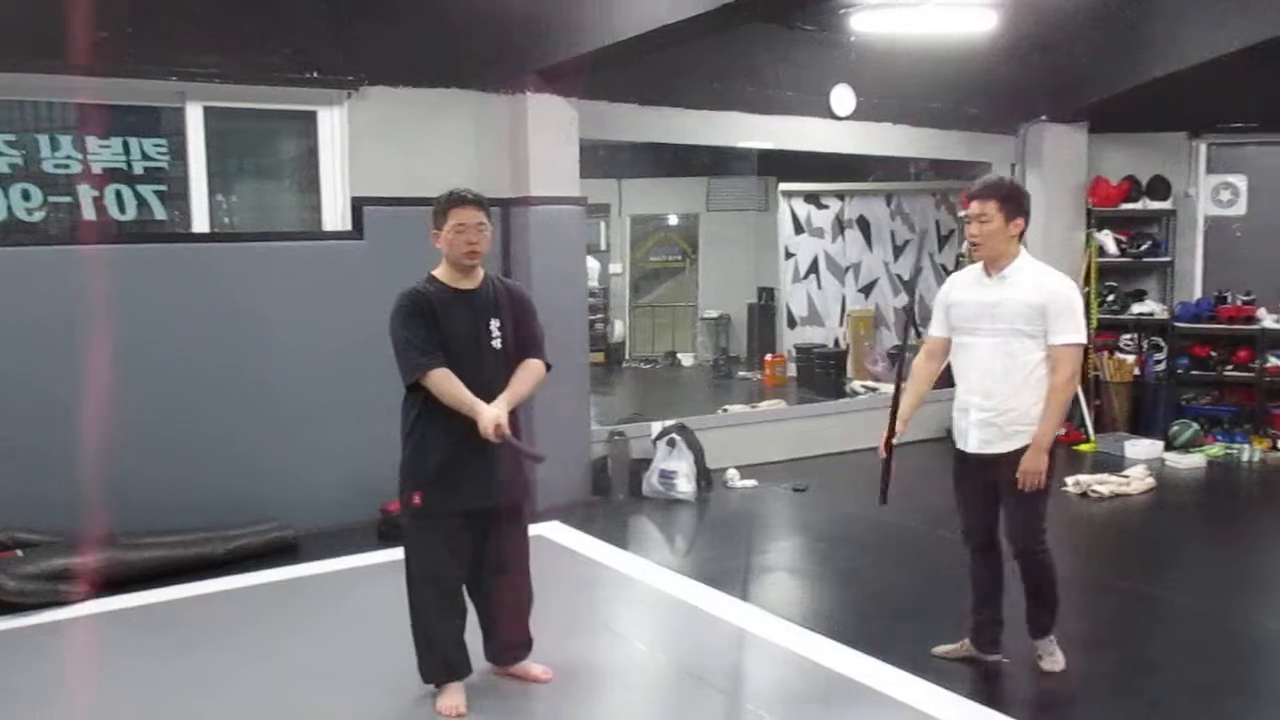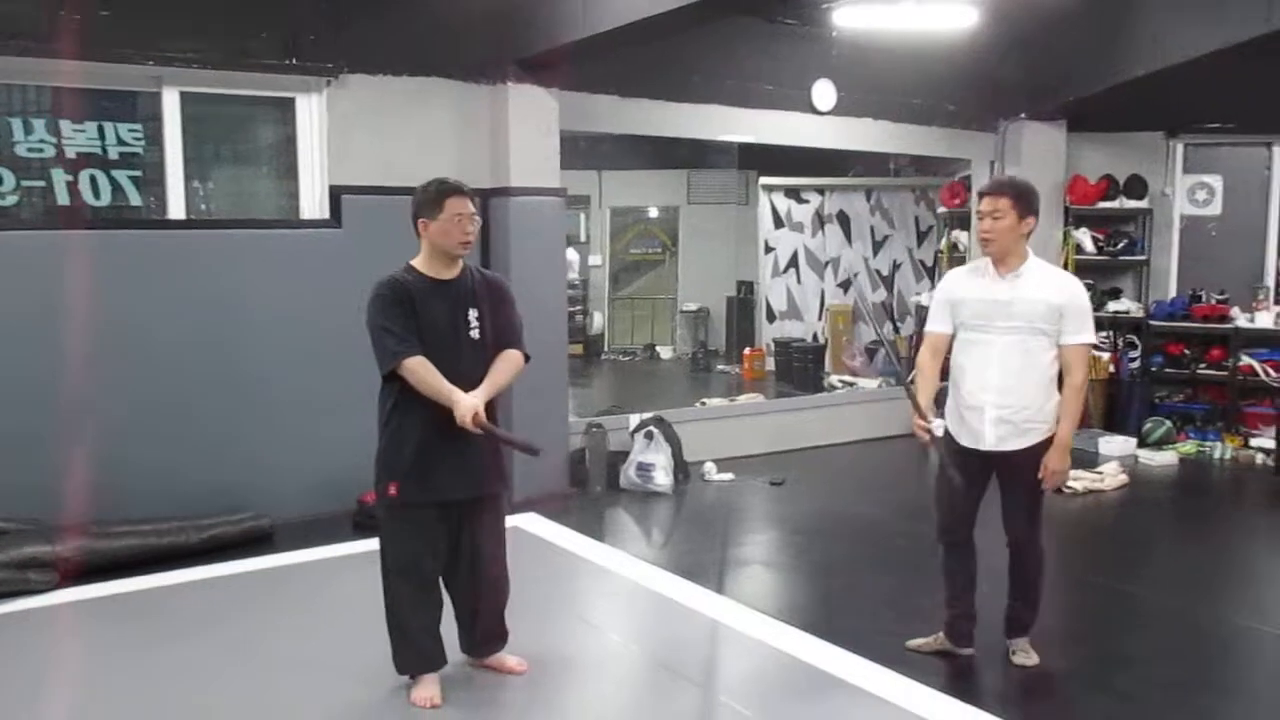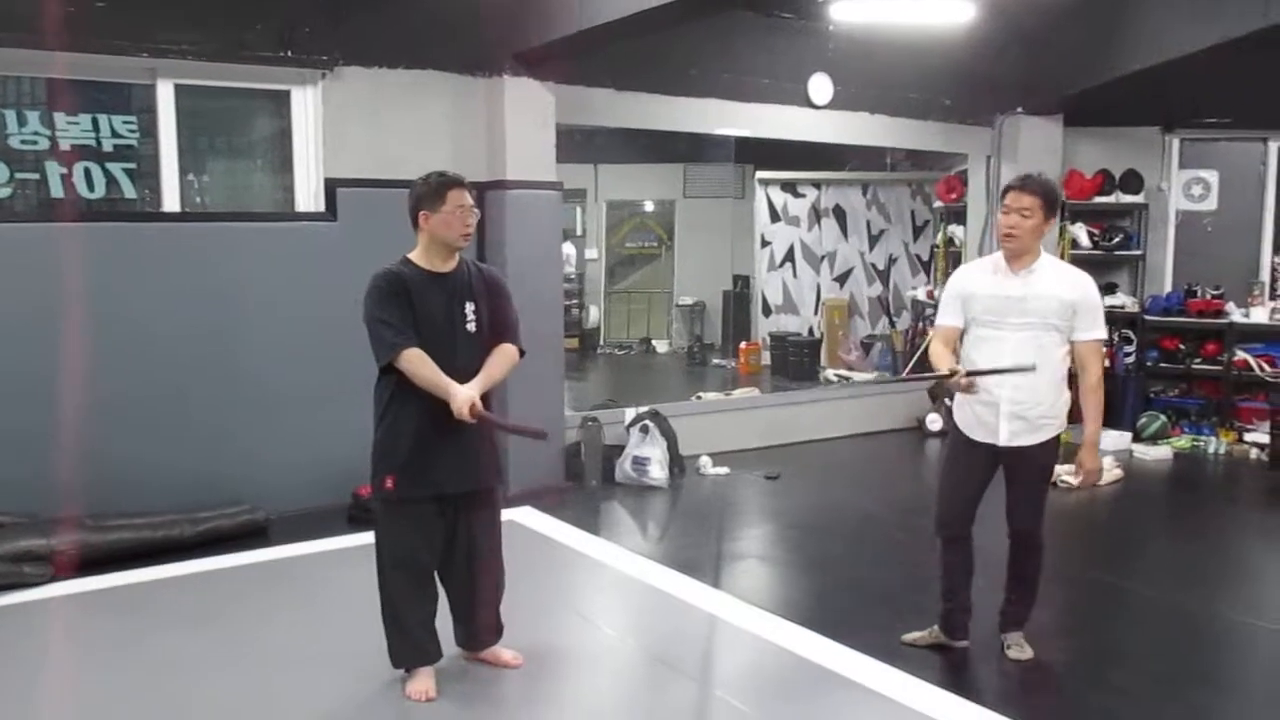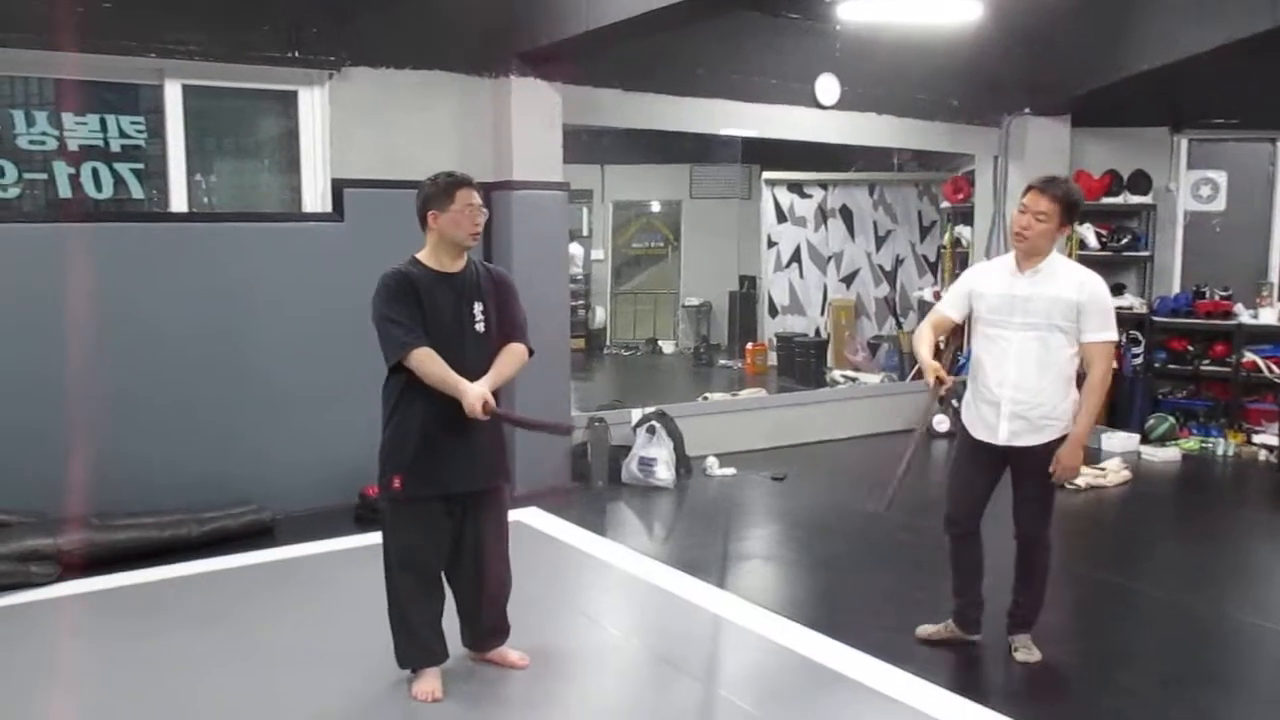
dt=0.3s
person 1, frame 1
left shoulder: (512, 298)
right shoulder: (414, 304)
left elbow: (534, 361)
right elbow: (430, 372)
left wrist: (502, 405)
right wrist: (477, 410)
left hip: (500, 456)
right hip: (435, 461)
left knee: (507, 566)
right knee: (437, 576)
left ankle: (509, 654)
right ankle: (449, 676)
person 1, frame 2
left shoulder: (491, 289)
right shoulder: (393, 293)
left elbow: (513, 352)
right elbow: (408, 360)
left wrist: (481, 395)
right wrist: (455, 399)
left hip: (477, 447)
right hip: (413, 451)
left knee: (484, 559)
right knee: (413, 566)
left ankle: (485, 645)
right ankle: (424, 668)
person 1, frame 3
left shoulder: (487, 283)
right shoulder: (390, 285)
left elbow: (508, 346)
right elbow: (404, 353)
left wrist: (475, 388)
right wrist: (452, 391)
left hip: (473, 440)
right hip: (408, 445)
left knee: (479, 551)
right knee: (408, 559)
left ankle: (480, 638)
right ankle: (419, 660)
person 1, frame 4
left shoulder: (495, 282)
right shoulder: (398, 285)
left elbow: (517, 345)
right elbow: (414, 352)
left wrist: (485, 383)
right wrist: (462, 388)
left hip: (481, 440)
right hip: (416, 445)
left knee: (486, 552)
right knee: (415, 559)
left ankle: (487, 639)
right ankle: (425, 661)
person 2, frame 1
left shoulder: (1053, 288)
right shoulder: (956, 287)
left elbow: (1065, 373)
right elbow: (930, 358)
left wrist: (1041, 446)
right wrist: (900, 419)
left hip: (1024, 443)
right hip: (969, 441)
left knee: (1027, 544)
right knee: (978, 541)
left ankle: (1044, 635)
right ankle: (984, 638)
person 2, frame 2
left shoulder: (1062, 289)
right shoulder: (955, 283)
left elbow: (1076, 373)
right elbow: (932, 352)
left wrist: (1061, 445)
right wrist: (923, 408)
left hip: (1029, 440)
right hip: (964, 437)
left knee: (1024, 540)
right knee: (953, 534)
left ankle: (1019, 635)
right ankle: (957, 633)
person 2, frame 3
left shoulder: (1076, 286)
right shoulder: (967, 278)
left elbow: (1090, 369)
right elbow: (940, 342)
left wrist: (1090, 441)
right wrist: (951, 371)
left hip: (1037, 435)
right hip: (972, 428)
left knee: (1026, 533)
right knee: (951, 524)
left ankle: (1013, 629)
right ankle: (952, 626)
person 2, frame 4
left shoulder: (1086, 286)
right shoulder: (980, 276)
left elbow: (1099, 369)
right elbow: (930, 325)
left wrist: (1077, 440)
right wrist: (928, 359)
left hip: (1043, 436)
right hip: (979, 427)
left knee: (1032, 535)
right knee: (959, 522)
left ankle: (1020, 630)
right ankle: (965, 620)
